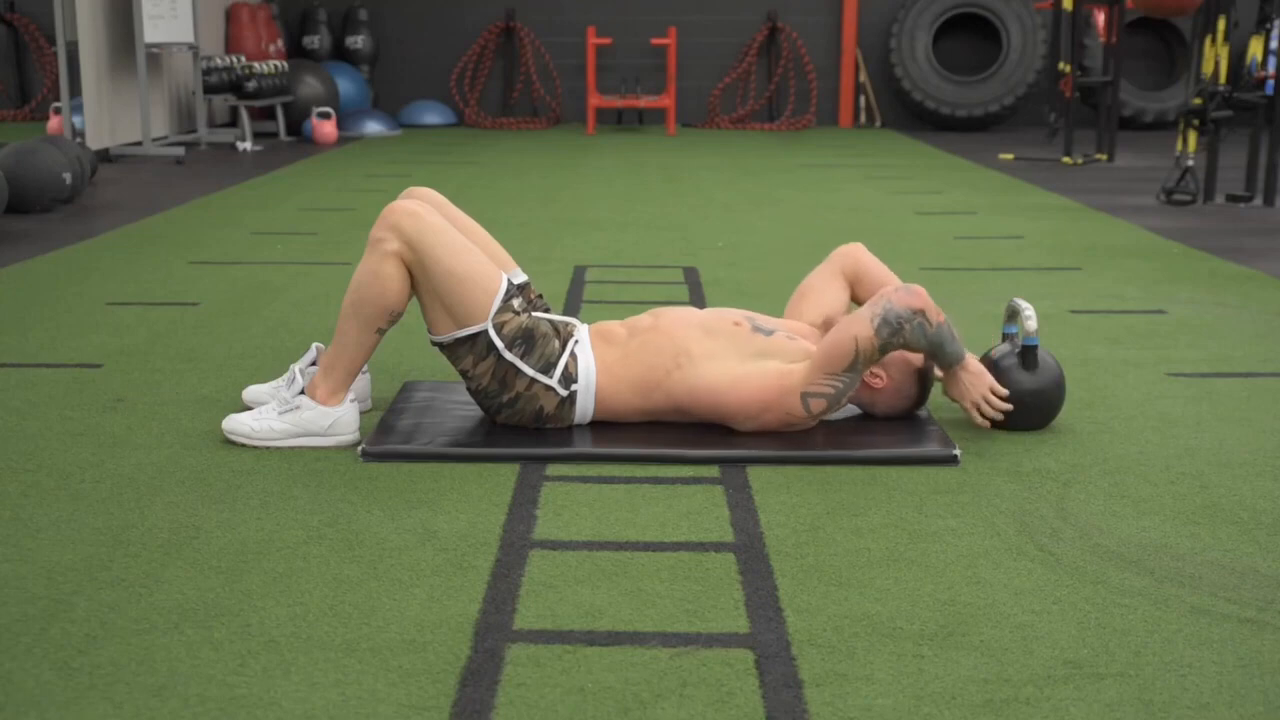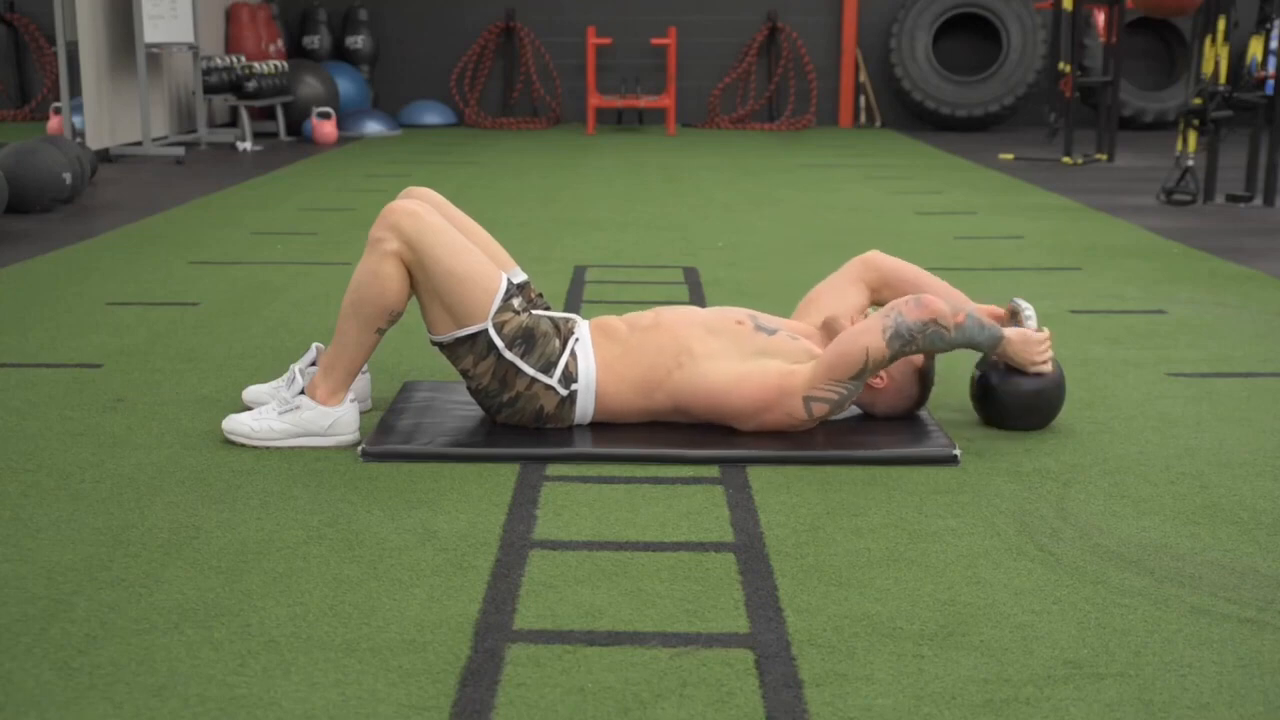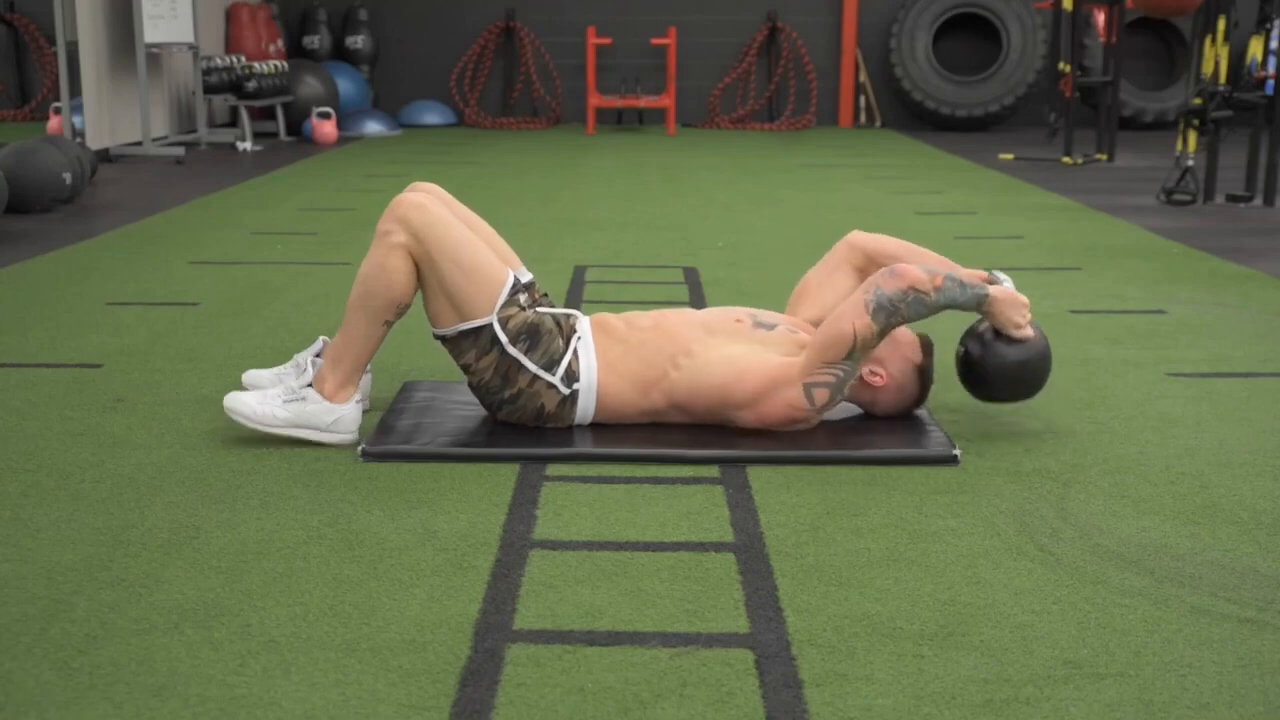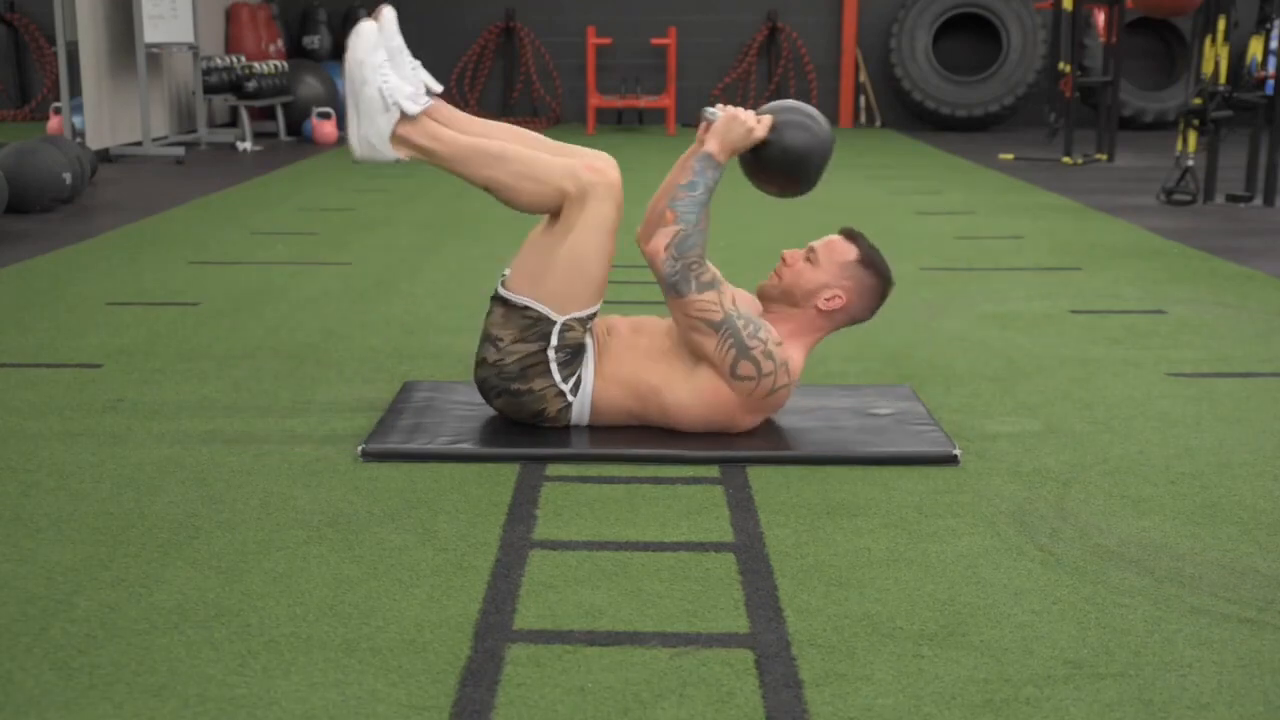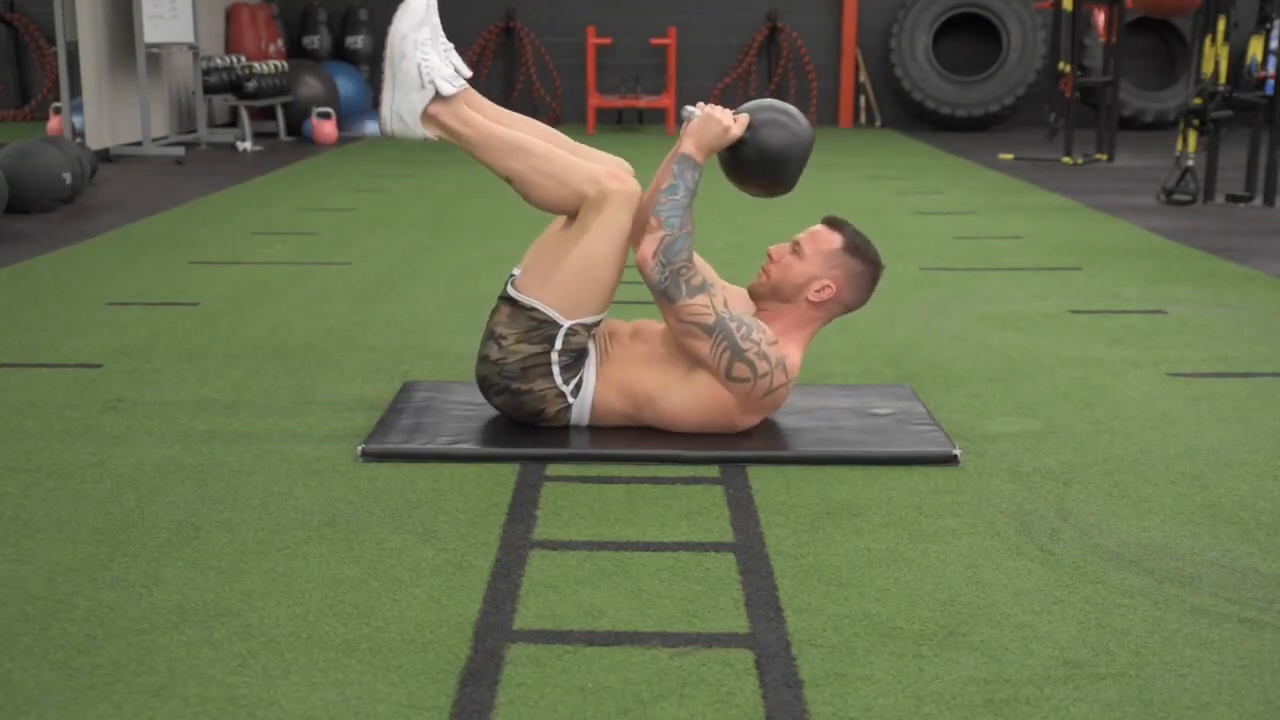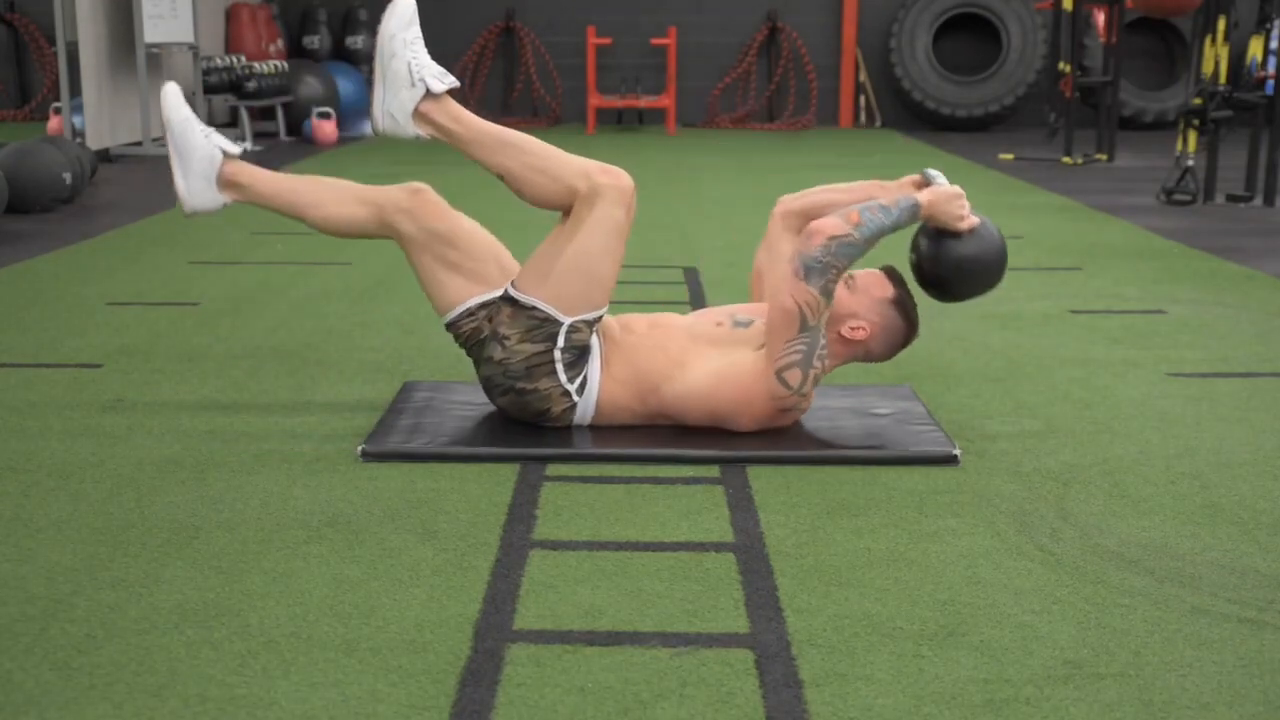
dt=0.7s
person 1, frame 1
left shoulder: (810, 396)
right shoulder: (806, 336)
left elbow: (908, 303)
right elbow: (850, 256)
left wrist: (955, 367)
right wrist: (953, 344)
left hip: (544, 384)
right hip: (556, 341)
left knee: (401, 227)
right knee: (416, 202)
left ankle: (324, 403)
right ankle: (335, 374)
person 1, frame 2
left shoulder: (815, 394)
right shoulder: (808, 341)
left elbow: (921, 315)
right elbow: (871, 265)
left wrist: (1000, 341)
right wrist: (984, 311)
left hip: (543, 380)
right hip: (556, 340)
left knee: (400, 226)
right knee: (415, 204)
left ankle: (325, 403)
right ankle: (338, 374)
person 1, frame 3
left shoulder: (806, 392)
right shoulder: (804, 339)
left elbow: (902, 280)
right elbow: (859, 247)
left wrist: (985, 297)
right wrist: (980, 282)
left hip: (545, 377)
right hip: (560, 337)
left knee: (408, 220)
right knee: (422, 199)
left ankle: (329, 396)
right ankle: (339, 364)
person 1, frame 4
left shoulder: (768, 368)
right shoulder: (752, 324)
left elbow: (669, 256)
right elbow: (665, 230)
left wrist: (716, 151)
right wrist: (712, 144)
left hip: (531, 378)
right hip: (542, 365)
left knee: (596, 179)
right knee: (591, 178)
left ankle: (399, 128)
right ankle: (414, 110)
person 1, frame 5
left shoulder: (763, 367)
right shoulder: (750, 317)
left elbow: (655, 259)
right elbow: (657, 229)
left wrist: (692, 151)
right wrist: (694, 146)
left hip: (534, 373)
right hip: (546, 362)
left knee: (611, 191)
right knee: (615, 181)
left ankle: (433, 106)
right ankle: (442, 93)
person 1, frame 6
left shoulder: (787, 381)
right shoulder: (775, 331)
left elbow: (824, 242)
right elbow: (791, 213)
left wrist: (918, 209)
right wrist: (909, 189)
left hip: (542, 371)
right hip: (542, 353)
left knee: (609, 187)
right knee: (409, 202)
left ankle: (426, 103)
right ankle: (226, 176)
